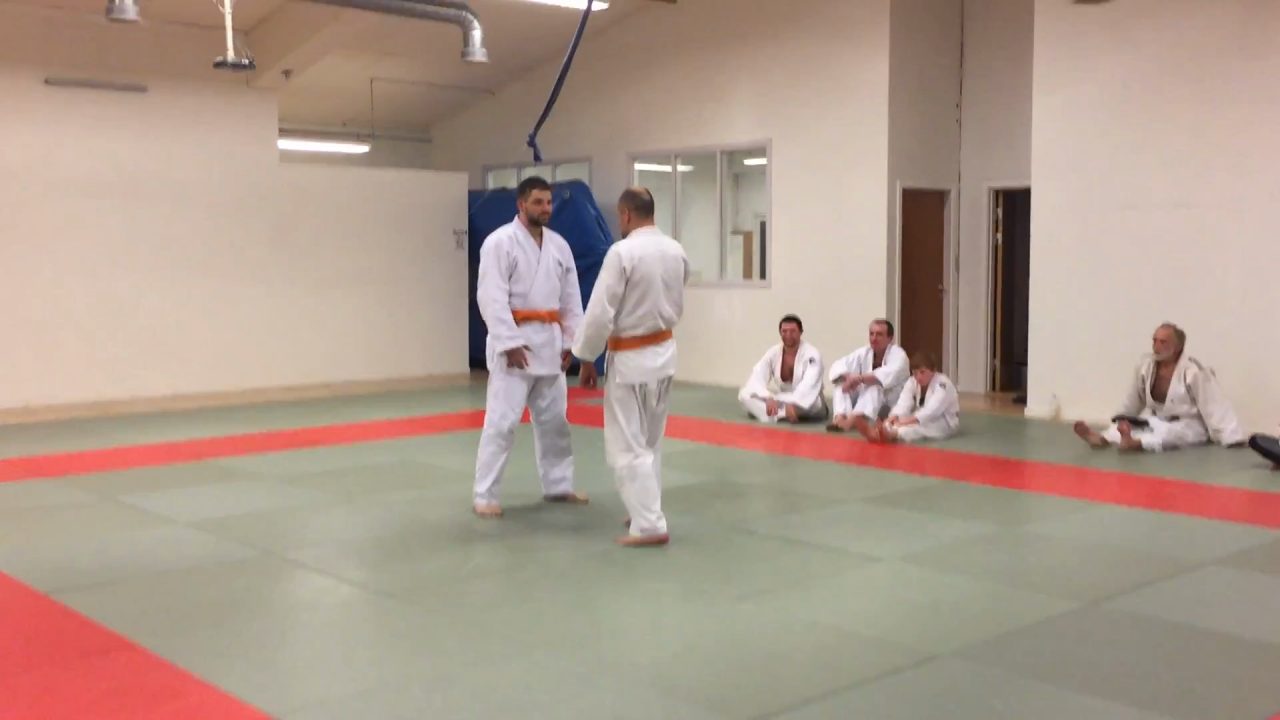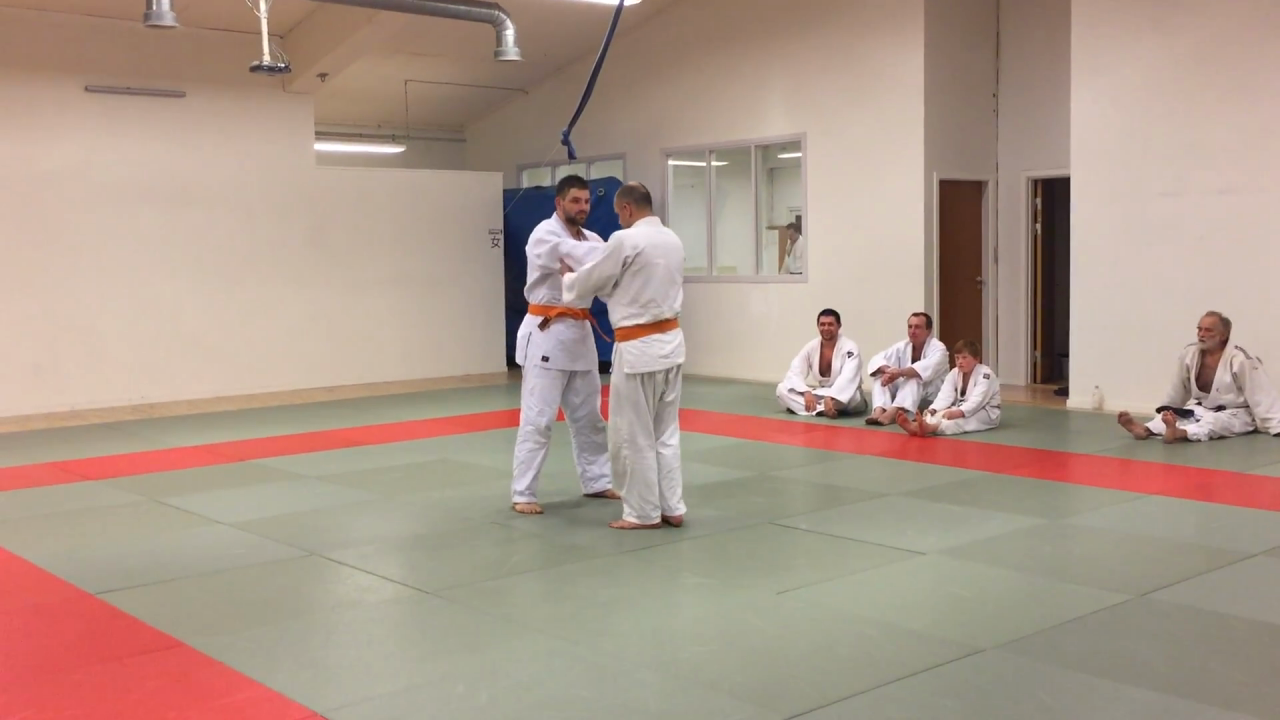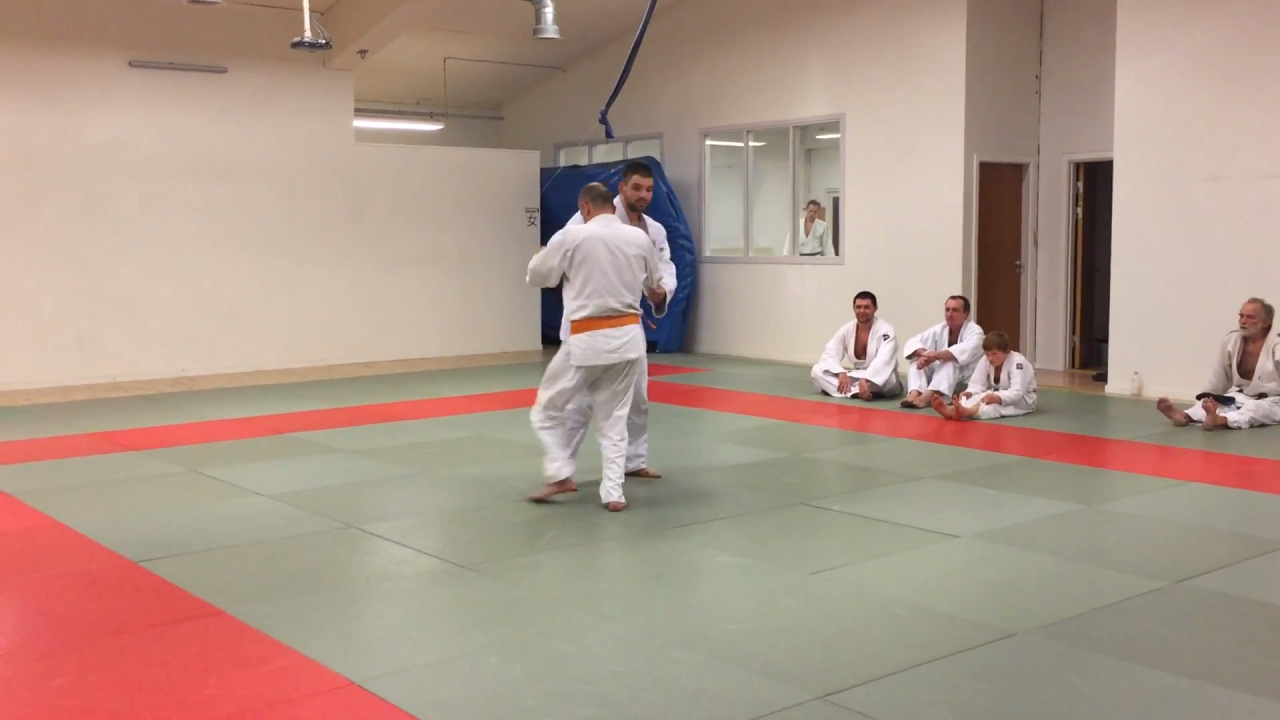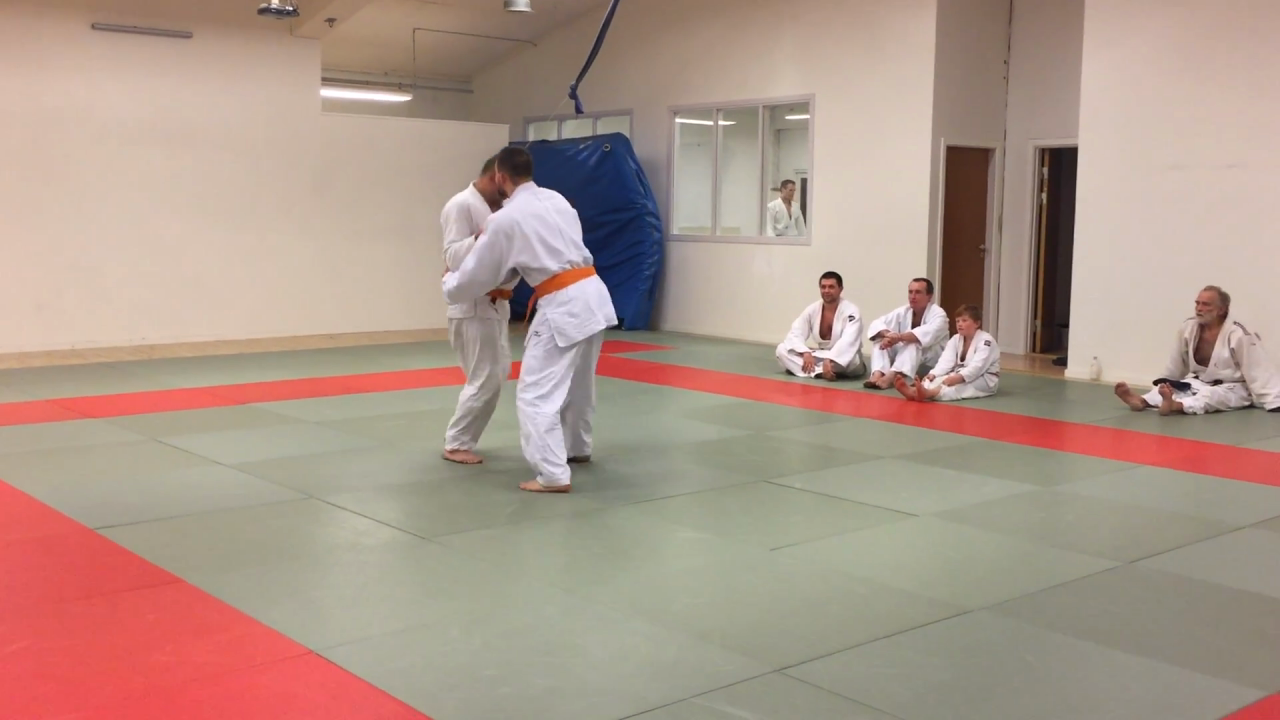
dt=1s
person 1, frame 1
left shoulder: (622, 252)
right shoulder: (677, 252)
left elbow: (600, 313)
left wrist: (585, 358)
left hip: (631, 359)
right hip: (664, 353)
left knee: (627, 446)
right knee: (648, 440)
left ankle: (651, 524)
right ankle: (645, 515)
person 1, frame 2
left shoulder: (626, 240)
right shoulder: (673, 240)
left elbow: (591, 282)
left wrist: (569, 277)
right wrist: (584, 273)
left hip: (638, 349)
right hip: (670, 341)
left knee: (632, 437)
right knee: (666, 433)
left ankle: (643, 513)
right ankle: (671, 508)
person 1, frame 3
left shoulder: (572, 236)
right shoulder: (638, 237)
left elbow: (538, 275)
right elbow: (653, 287)
left wrist: (551, 259)
left hip: (587, 340)
right hip: (628, 337)
left knee: (548, 410)
right knee: (613, 420)
left ankle: (560, 474)
right ankle: (614, 493)
person 1, frame 4
left shoulder: (499, 203)
right shoulder: (460, 207)
right elbow: (454, 258)
left hip: (496, 304)
right hip: (473, 307)
left knee: (496, 374)
right knee: (487, 380)
left ankle: (463, 434)
right ankle: (456, 445)
person 2, frame 1
left shoulder: (558, 245)
right shoulder: (500, 242)
left elbow: (570, 297)
right elbow: (491, 296)
left wrist: (571, 342)
right wrist: (509, 341)
left hip: (548, 341)
right hip: (515, 342)
left knee: (554, 419)
right knee: (501, 421)
left ankle: (558, 485)
right ankle: (485, 495)
person 2, frame 2
left shoulder: (590, 239)
right shoulder: (544, 234)
right elbow: (568, 253)
right wrist: (608, 252)
left hip: (580, 333)
right hip: (546, 335)
left knee: (588, 416)
right knee: (538, 419)
left ankle: (597, 482)
right ankle: (523, 493)
person 2, frame 3
left shoulder: (654, 230)
left elbow: (665, 269)
left wrist: (663, 289)
left knee: (636, 396)
right knee: (581, 397)
left ankle: (634, 460)
person 2, frame 4
left shoulder: (505, 220)
right shoulder: (556, 199)
left elbow: (478, 275)
left wrist: (449, 285)
left hip: (564, 305)
right hip: (591, 294)
left knee: (537, 392)
right knee: (578, 384)
left ankle: (552, 475)
right ankle: (577, 448)
